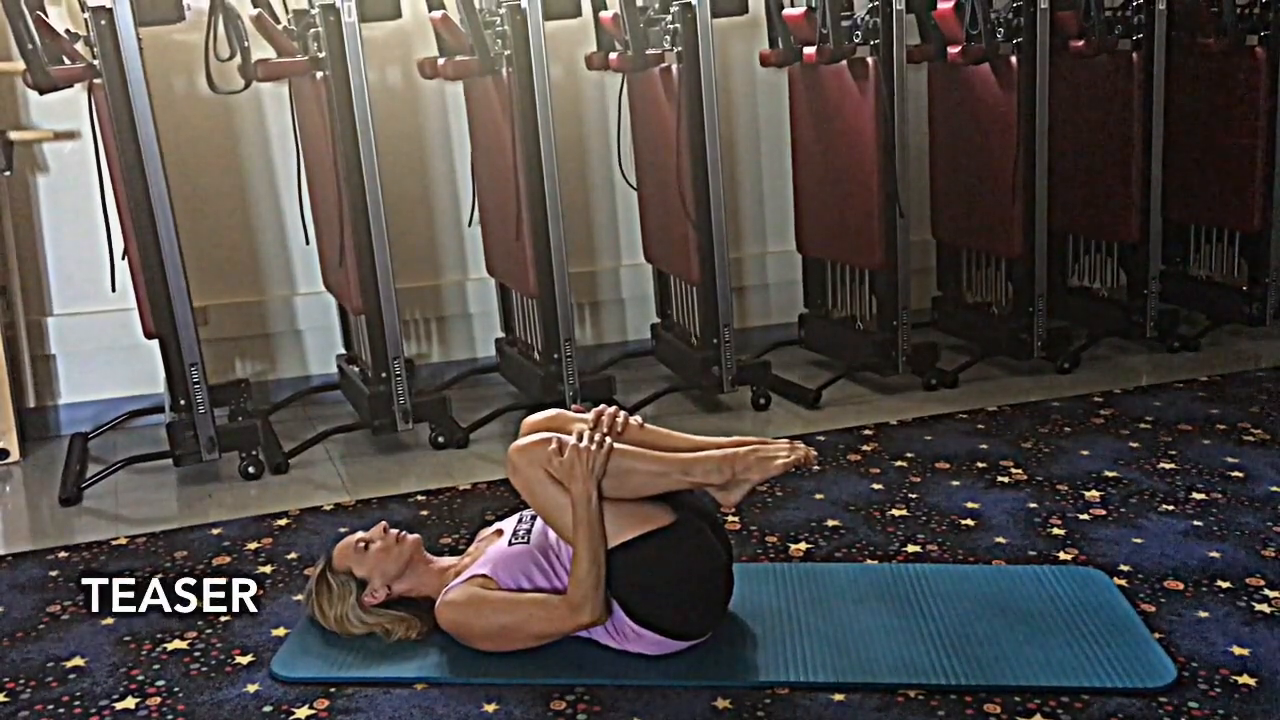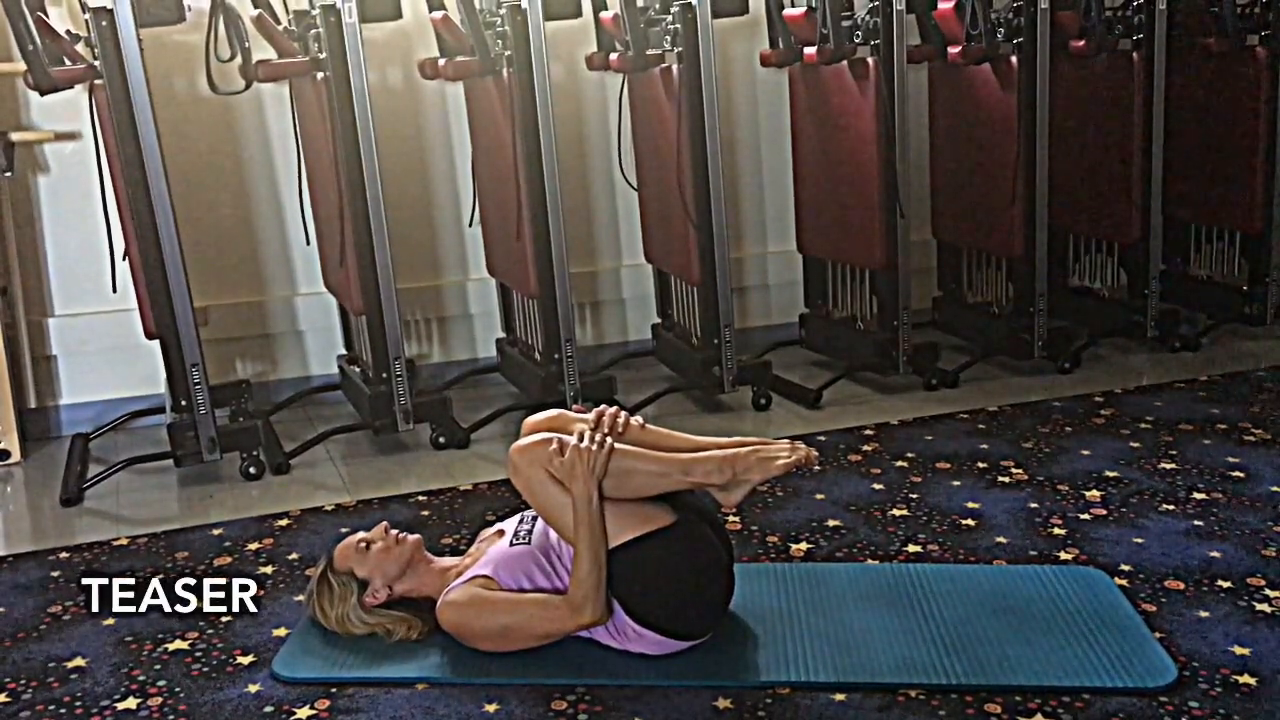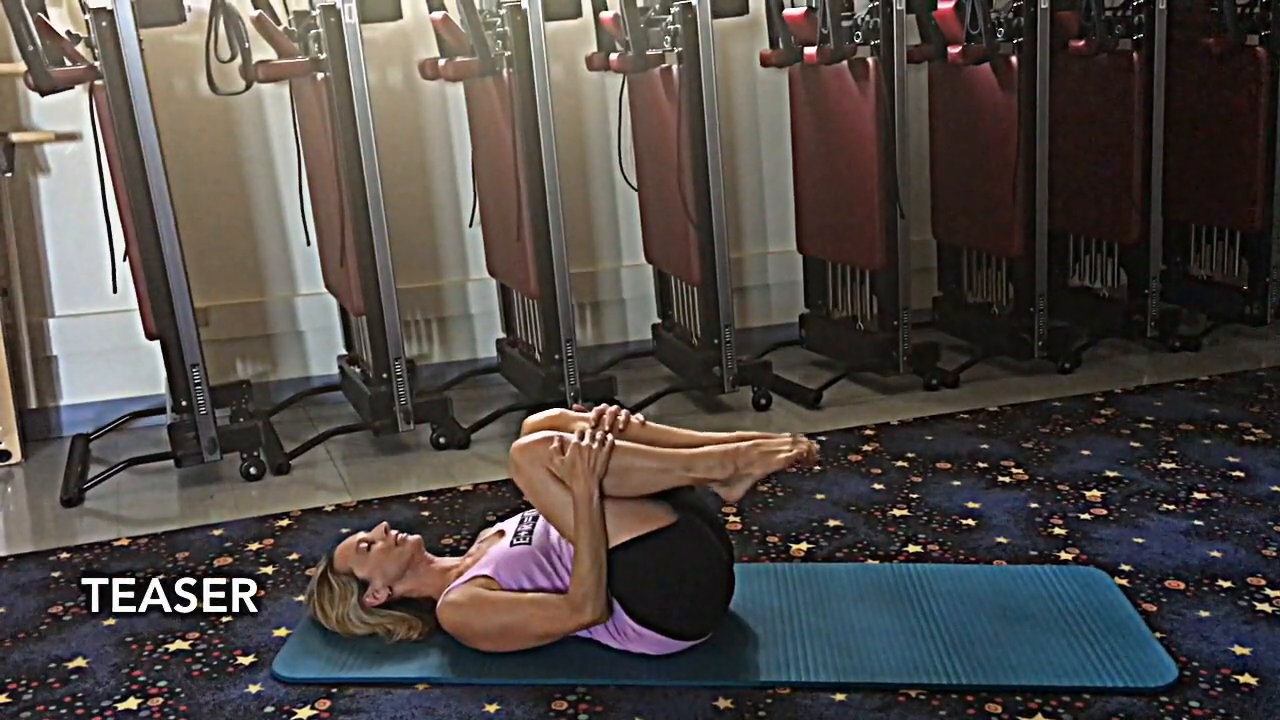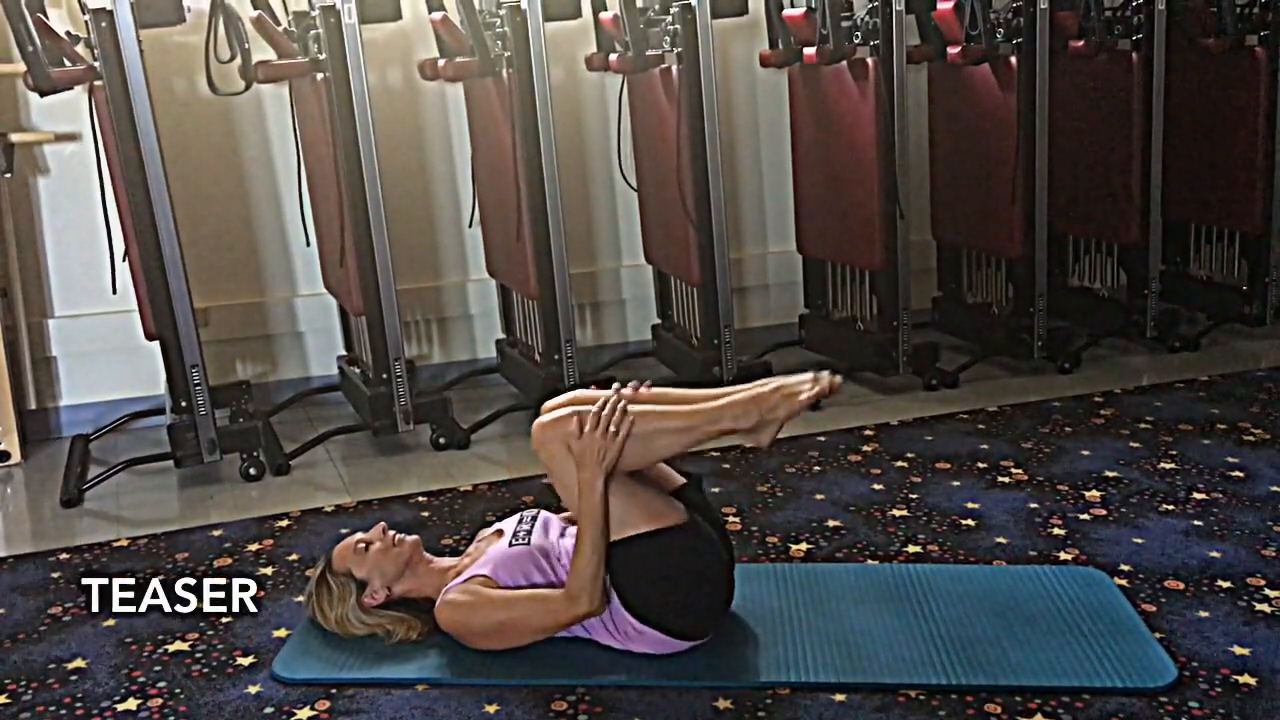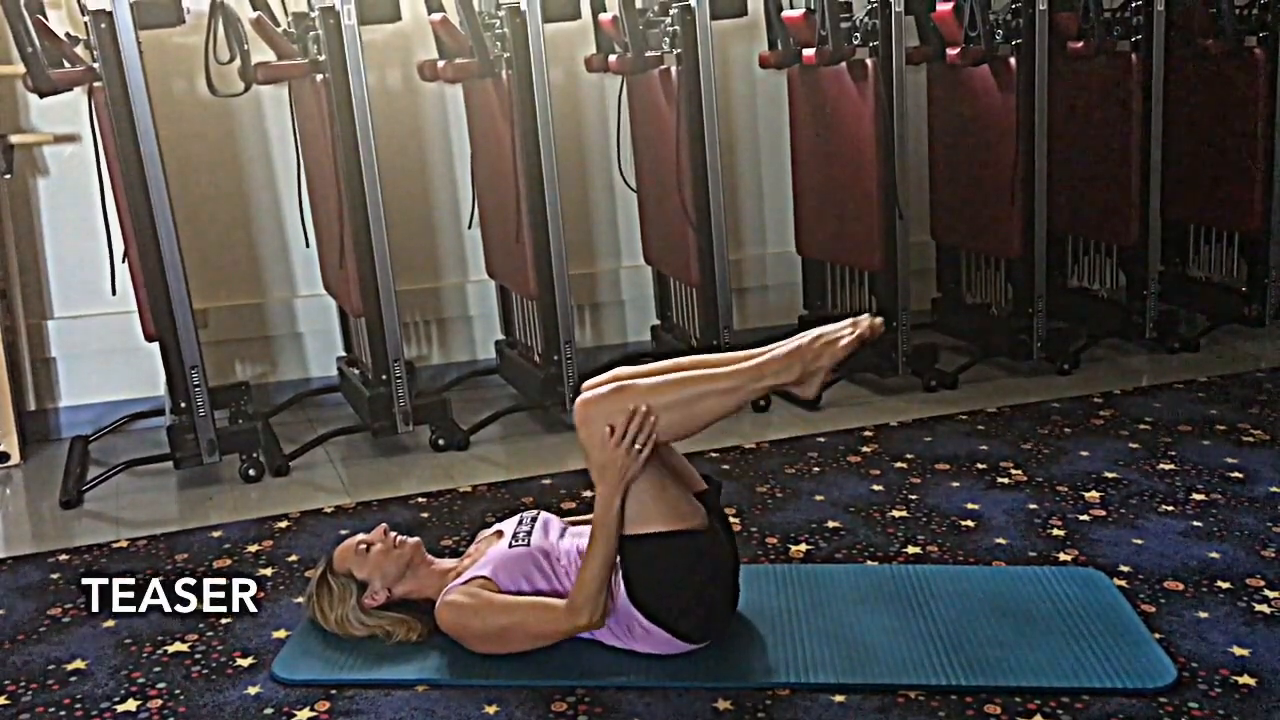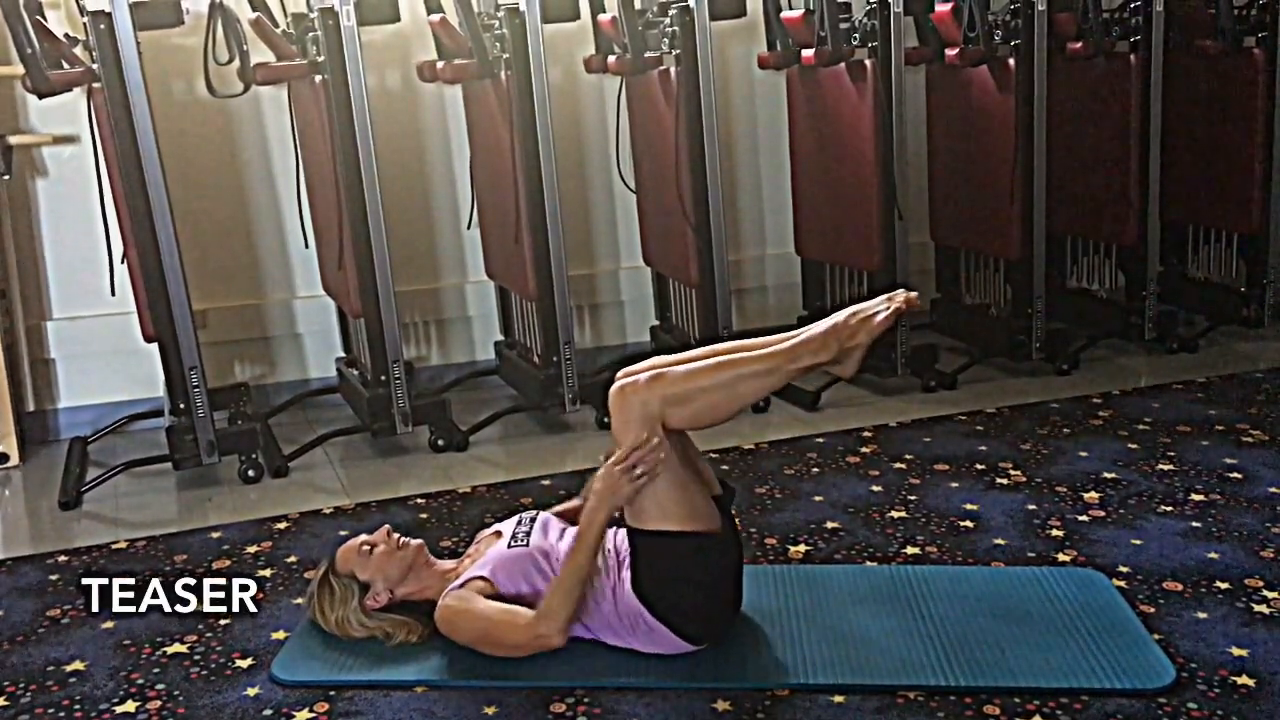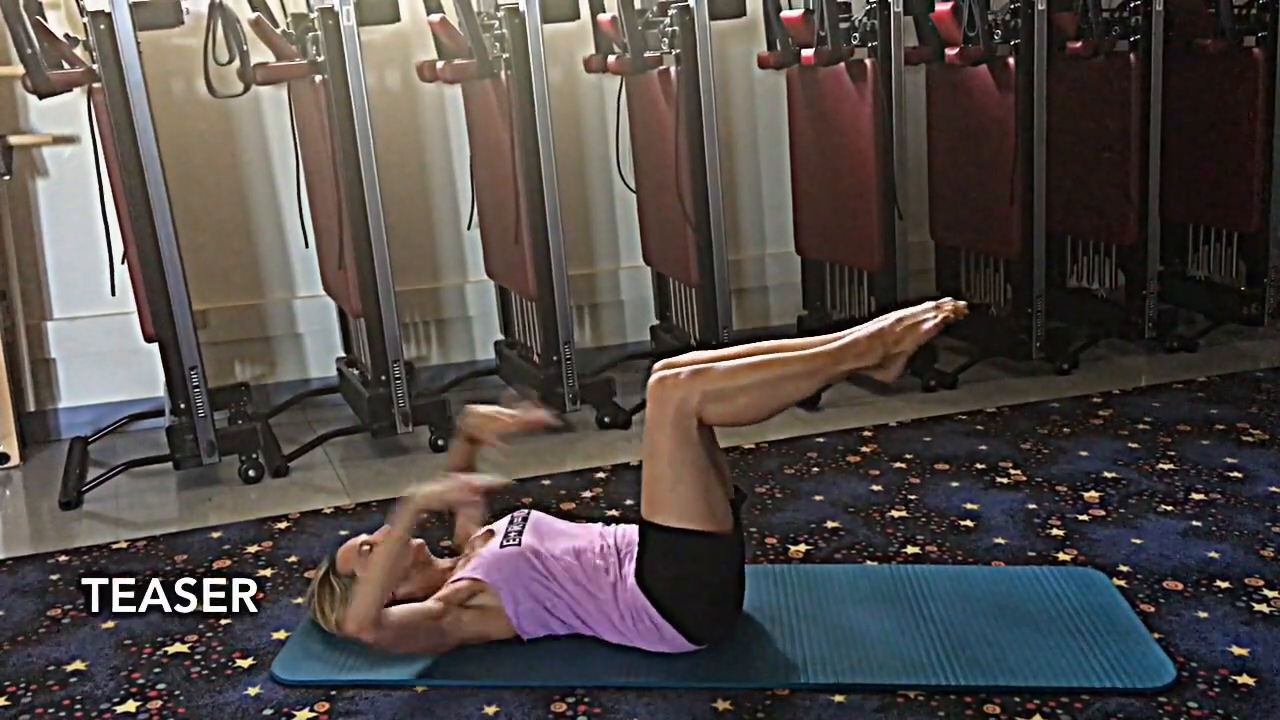
dt=0.3s
person 1, frame 1
left shoulder: (484, 548)
right shoulder: (456, 608)
left elbow: (595, 525)
right elbow: (586, 610)
left wrist: (605, 435)
right wrist: (583, 490)
left hip: (686, 551)
right hip: (669, 595)
left knee: (546, 428)
right knee: (532, 454)
left ankle: (728, 458)
right ankle: (725, 470)
person 1, frame 2
left shoulder: (485, 545)
right shoulder: (457, 610)
left elbow: (592, 521)
right elbow: (586, 611)
left wrist: (606, 437)
right wrist: (584, 489)
left hip: (689, 555)
right hip: (672, 597)
left knee: (546, 427)
right knee: (534, 454)
left ankle: (734, 453)
right ankle: (725, 472)
person 1, frame 3
left shoulder: (485, 546)
right shoulder: (458, 609)
left elbow: (598, 521)
right elbow: (585, 609)
left wrist: (605, 437)
right wrist: (584, 488)
left hip: (688, 553)
right hip: (672, 595)
left knee: (545, 428)
right knee: (536, 453)
left ankle: (732, 451)
right ankle: (725, 465)
person 1, frame 4
left shoulder: (482, 545)
right shoulder: (457, 609)
left elbow: (593, 523)
right elbow: (583, 601)
left wrist: (614, 418)
right wrist: (590, 477)
left hip: (690, 556)
right hip: (673, 597)
left knee: (569, 412)
right knee: (557, 429)
left ankle: (751, 405)
right ankle: (747, 413)
person 1, frame 5
left shoulder: (487, 547)
right shoulder: (458, 611)
left elbow: (602, 529)
right elbow: (585, 612)
left wrist: (623, 488)
right wrist: (611, 488)
left hip: (693, 560)
right hip: (682, 600)
left knee: (606, 397)
right knee: (598, 408)
left ankle: (791, 362)
right ankle: (790, 364)
person 1, frame 6
left shoulder: (485, 546)
right shoulder: (458, 612)
left elbow: (564, 515)
right elbow: (553, 625)
left wrist: (604, 489)
right wrist: (600, 508)
left hip: (694, 568)
right hip: (681, 603)
left knee: (640, 391)
right knee: (636, 397)
left ankle: (827, 341)
right ankle: (825, 344)
person 1, frame 7
left shoulder: (476, 548)
right shoulder: (448, 609)
left elbow: (459, 479)
right elbow: (365, 624)
left wrist: (472, 427)
right wrist: (412, 505)
left hip: (687, 575)
right hip: (682, 602)
left knee: (677, 378)
right knee: (674, 390)
left ankle: (868, 347)
right ankle: (868, 349)
